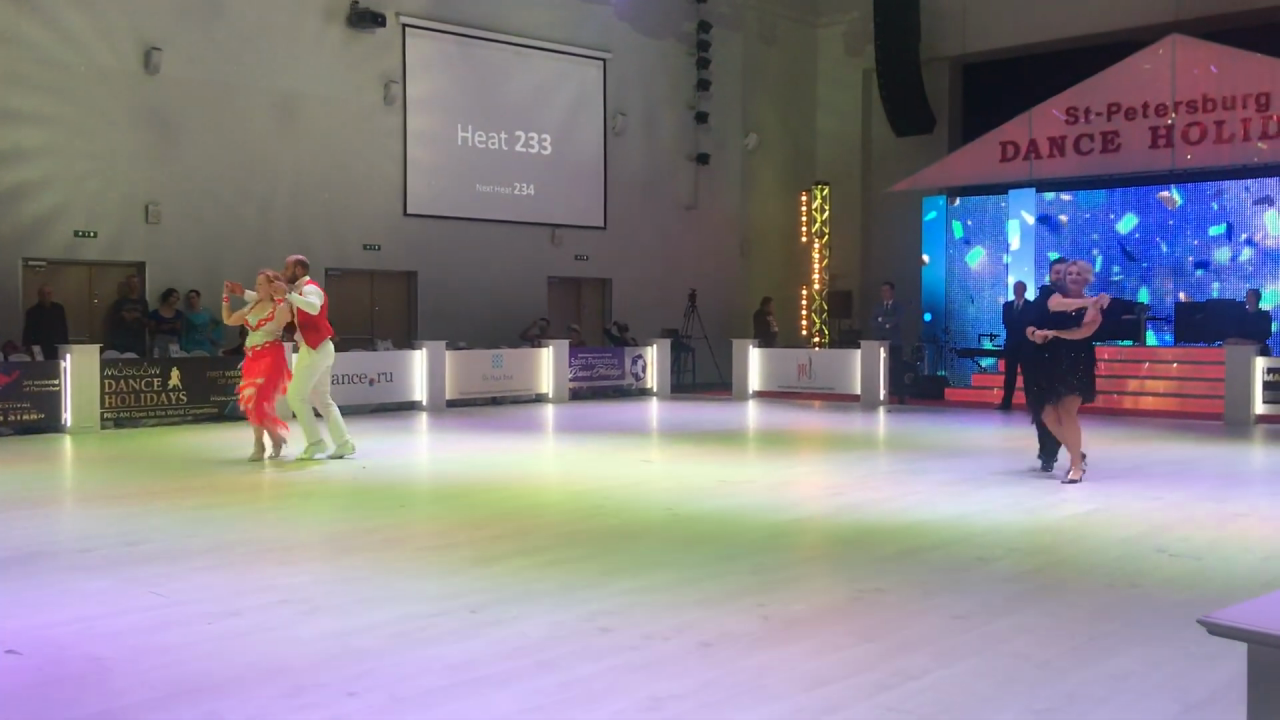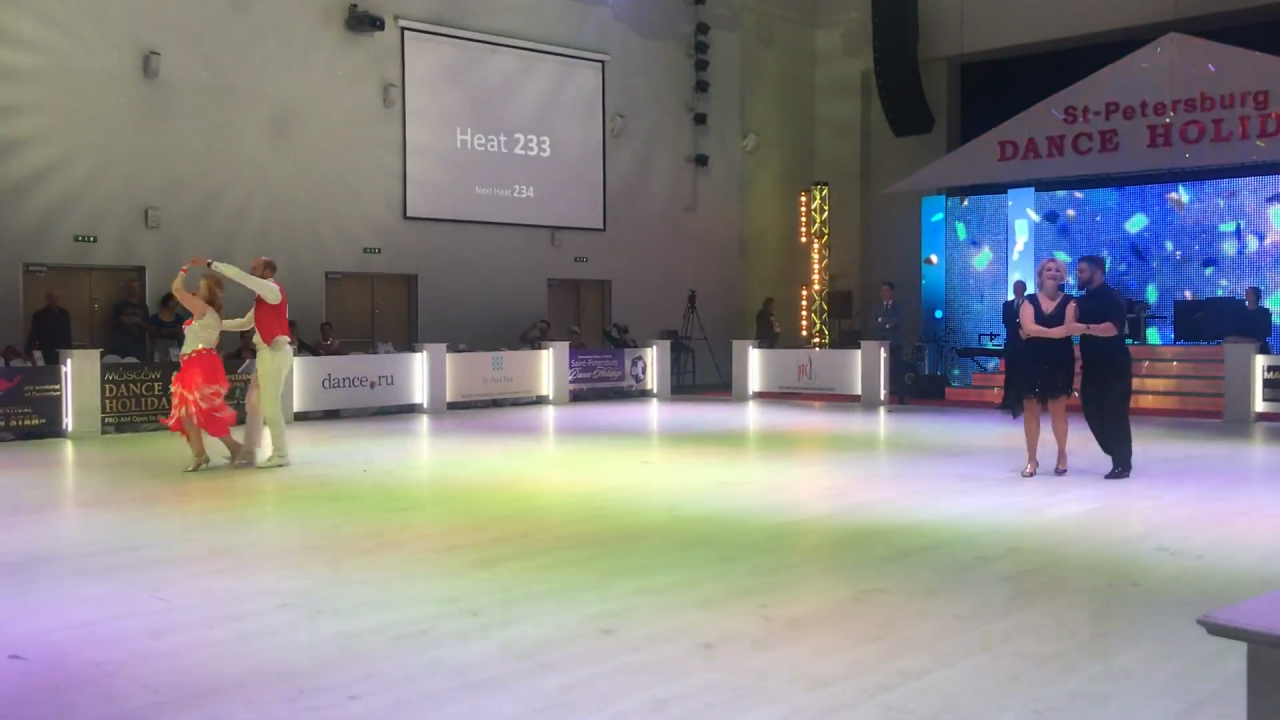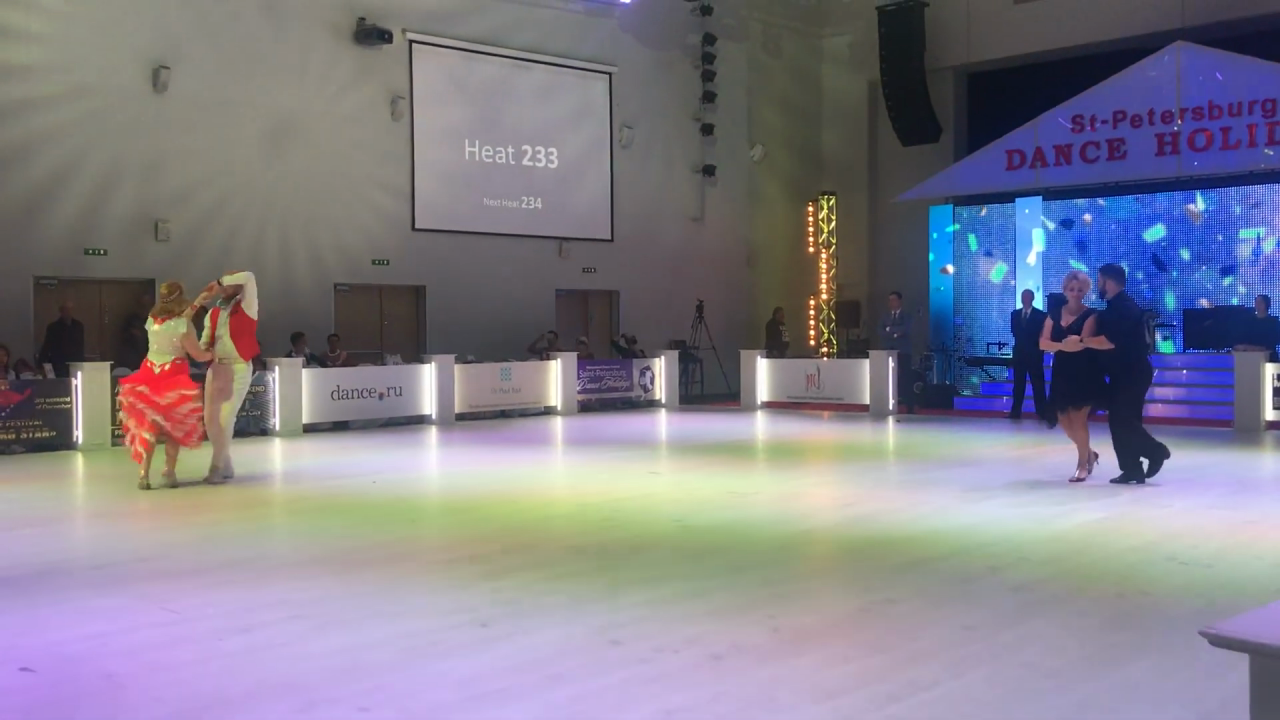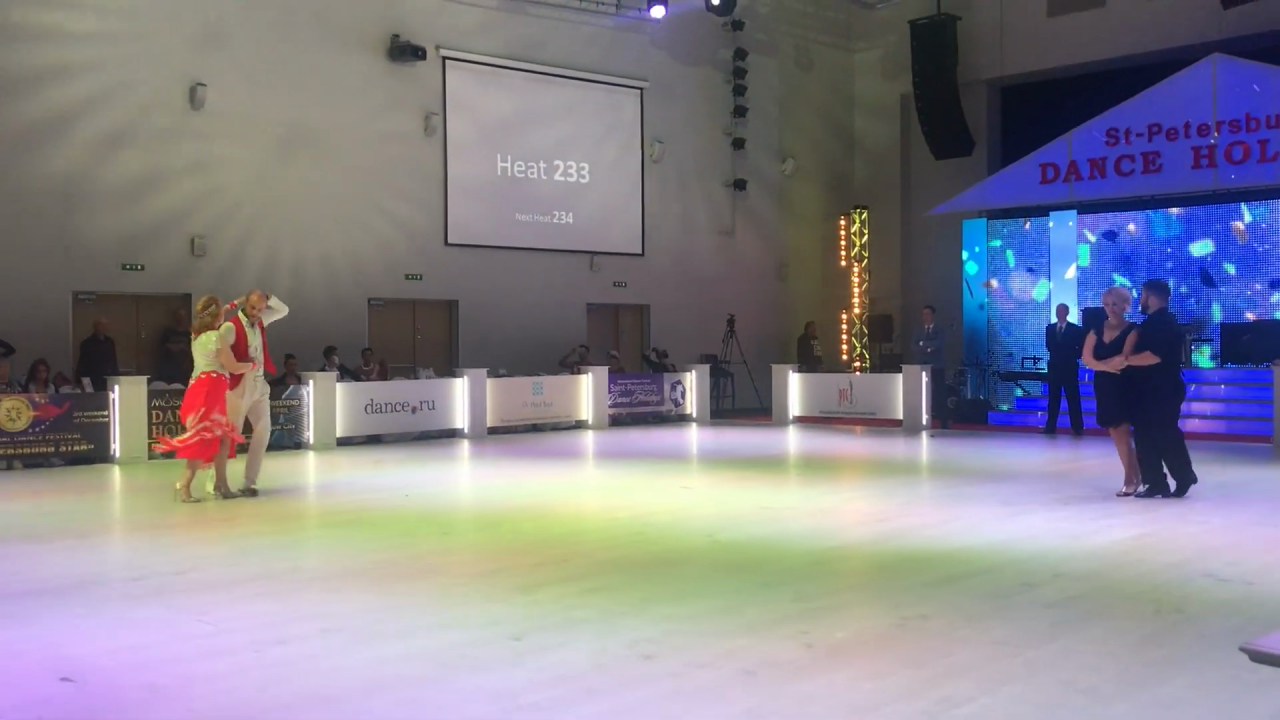
dt=0.5s
person 1, frame 1
right shoulder: (1042, 301)
right elbow: (1029, 329)
right wrist: (1036, 335)
right hip: (1038, 363)
right knee: (1041, 409)
left ankle: (1049, 451)
right ankle: (1048, 451)
person 1, frame 2
left shoulder: (1112, 298)
right shoulder: (1084, 300)
left elbow: (1113, 328)
right elbow: (1072, 324)
left wrist: (1085, 327)
left hip: (1114, 364)
right hip: (1092, 365)
left knee: (1115, 412)
right knee: (1092, 410)
left ankle: (1123, 462)
right ankle: (1118, 454)
person 1, frame 3
left shoulder: (1125, 308)
right shoulder: (1113, 308)
left elbow: (1111, 341)
right elbow: (1101, 335)
left wrist: (1080, 341)
left hip: (1133, 374)
right hip: (1120, 373)
left knee: (1123, 420)
right knee: (1119, 421)
left ankle: (1156, 452)
right ankle: (1131, 469)
person 1, frame 4
left shoulder: (1166, 323)
right shoulder: (1152, 322)
left elbow: (1155, 355)
right elbow: (1138, 348)
left wrist: (1126, 360)
left hip: (1164, 391)
right hip: (1150, 391)
left knee: (1161, 436)
right knee: (1145, 435)
left ankle: (1184, 477)
right ankle: (1157, 483)
person 2, frame 1
left shoulder: (1093, 306)
right shoulder: (1057, 299)
left elbow: (1084, 331)
right elbow: (1056, 304)
left wrist: (1051, 333)
right wrist: (1087, 301)
left hip: (1078, 363)
right hip: (1055, 362)
left knee: (1067, 412)
right knee: (1048, 414)
left ankle: (1077, 466)
right ankle: (1076, 455)
person 2, frame 2
left shoulder: (1068, 301)
right shoulder: (1030, 301)
left elbow: (1067, 330)
right elbow: (1028, 327)
left wrist: (1037, 332)
right wrist: (1054, 331)
left hip: (1059, 361)
right hip: (1033, 360)
left knee: (1057, 408)
right knee: (1031, 409)
left ankle: (1062, 455)
right ankle: (1031, 460)
person 2, frame 3
left shoulder: (1090, 315)
right shoulder: (1054, 314)
left elbow: (1082, 343)
right elbow: (1042, 343)
left wrist: (1057, 346)
right wrist: (1066, 344)
left hip: (1084, 372)
right hip: (1062, 371)
left knee: (1078, 418)
right knee: (1063, 419)
left ankle: (1083, 465)
right ankle: (1089, 454)
person 2, frame 4
left shoulder: (1132, 330)
right shoulder: (1097, 330)
left elbow: (1123, 360)
right elbow: (1086, 358)
left wrist: (1099, 364)
right wrist: (1108, 366)
left hip: (1125, 387)
right hip: (1105, 388)
left knee: (1121, 433)
right knee: (1116, 434)
left ankle: (1130, 479)
right ankle: (1133, 472)
person 3, frame 1
left shoulder: (310, 288)
right shoulder: (299, 290)
left elbow: (314, 308)
left wrist: (287, 295)
right wrist: (245, 293)
left hip: (314, 350)
right hip: (317, 349)
left knee: (298, 396)
right knee: (322, 399)
left ankle: (315, 441)
right ankle: (344, 442)
person 3, frame 2
left shoulder: (272, 290)
right shoulder: (262, 297)
left elbow: (239, 276)
right elbow: (246, 323)
left wrist: (210, 263)
left hip: (275, 352)
right hip: (267, 353)
left knee: (269, 404)
right knee: (254, 402)
left ankle: (280, 454)
right ankle: (249, 449)
person 3, frame 3
left shoulder: (247, 306)
right shoulder: (213, 313)
left elbow: (248, 278)
right elbow: (205, 342)
left wrist: (220, 281)
left hip: (239, 368)
right hip: (216, 368)
left knee: (226, 416)
right knee: (210, 418)
left ankle: (218, 466)
right ankle: (225, 467)
person 3, frame 4
left shoulder: (259, 322)
right shoulder: (230, 327)
left elbow: (283, 310)
left wrist: (268, 298)
left hip: (259, 384)
right hip: (238, 386)
left knee: (262, 431)
left ankle: (249, 481)
person 4, frame 1
left shoulder: (279, 307)
right shoulder: (252, 307)
left elbow: (284, 320)
right elbow: (228, 319)
left wrist: (280, 298)
right wrist: (226, 297)
left hip: (270, 357)
right hip: (252, 358)
left knee: (257, 401)
right knee: (252, 401)
left ankle: (259, 445)
right ankle: (277, 439)
person 4, frame 2
left shoulder: (204, 309)
right shoulder: (210, 314)
left elbow: (177, 290)
left wrist: (184, 270)
left hip: (202, 364)
right hip: (194, 365)
left knee: (205, 412)
right knee: (187, 411)
left ankle: (233, 445)
right ankle: (199, 456)
person 4, frame 3
left shoulder: (152, 319)
right shoulder: (183, 324)
right elbow: (198, 355)
left wrist: (197, 303)
right wrist: (212, 353)
left hip: (149, 376)
right hip: (174, 376)
left knee: (146, 426)
right knee: (175, 425)
left ankle: (144, 473)
right ankle: (170, 470)
person 4, frame 4
left shoulder: (199, 334)
right shoulder: (216, 337)
left elbow: (214, 326)
right elbow: (233, 367)
right wrist: (251, 365)
left hip: (203, 389)
right hip: (209, 390)
left knee: (223, 438)
right knee: (202, 440)
left ankle: (222, 485)
right ankle: (183, 486)
